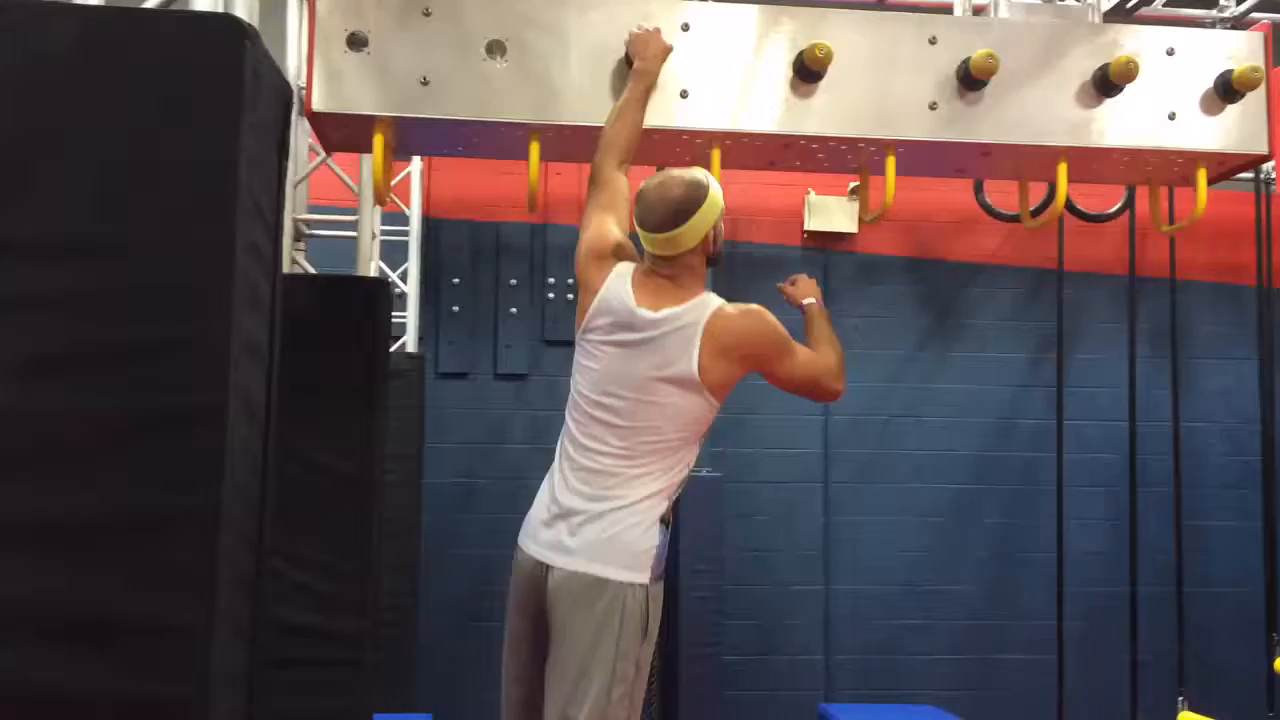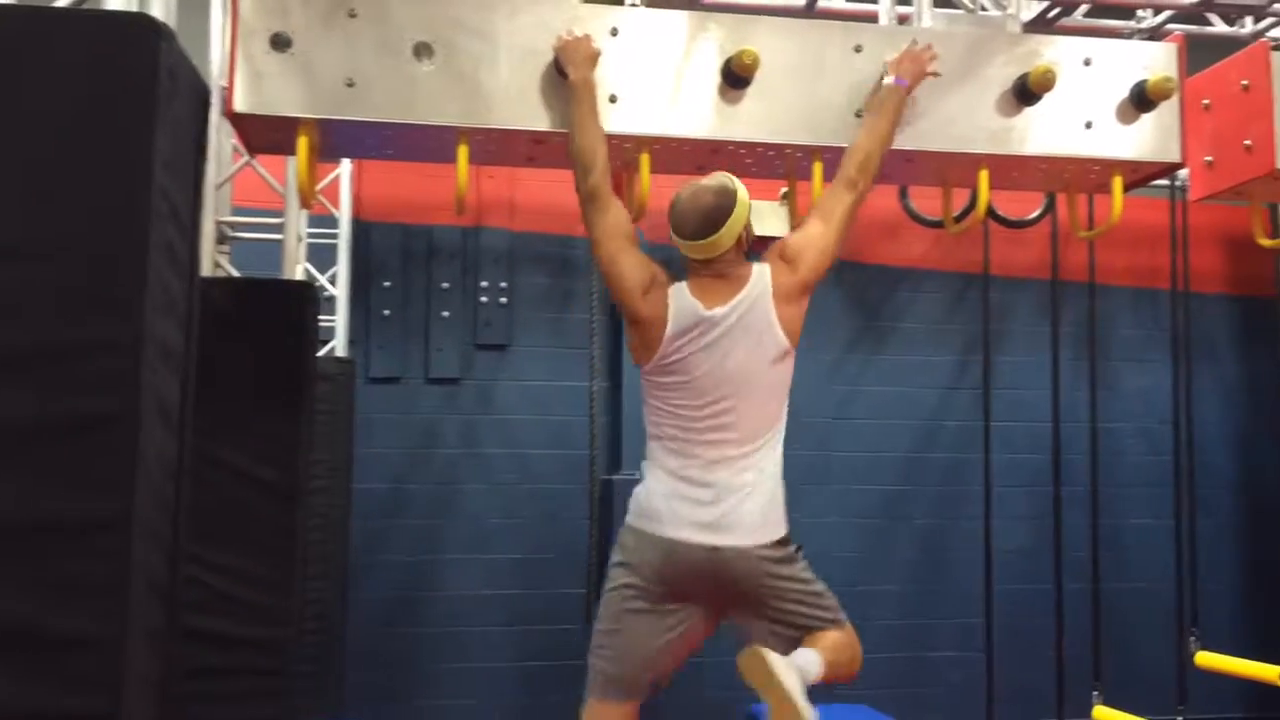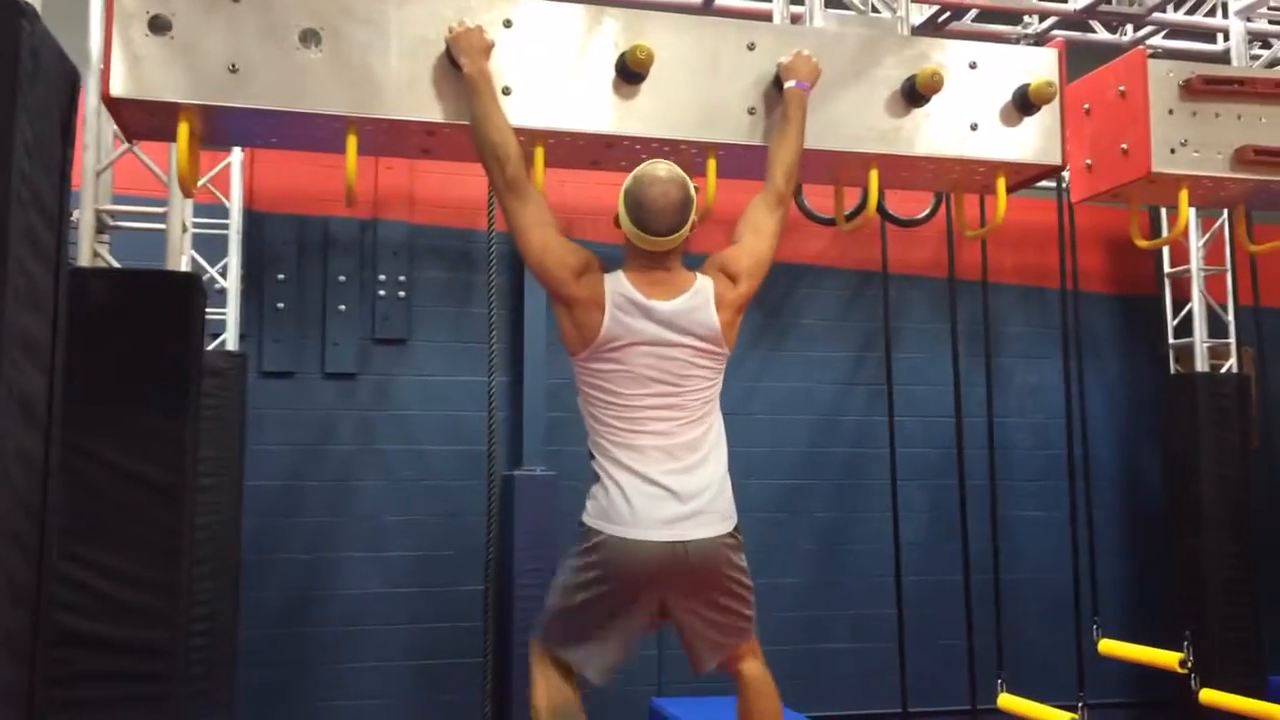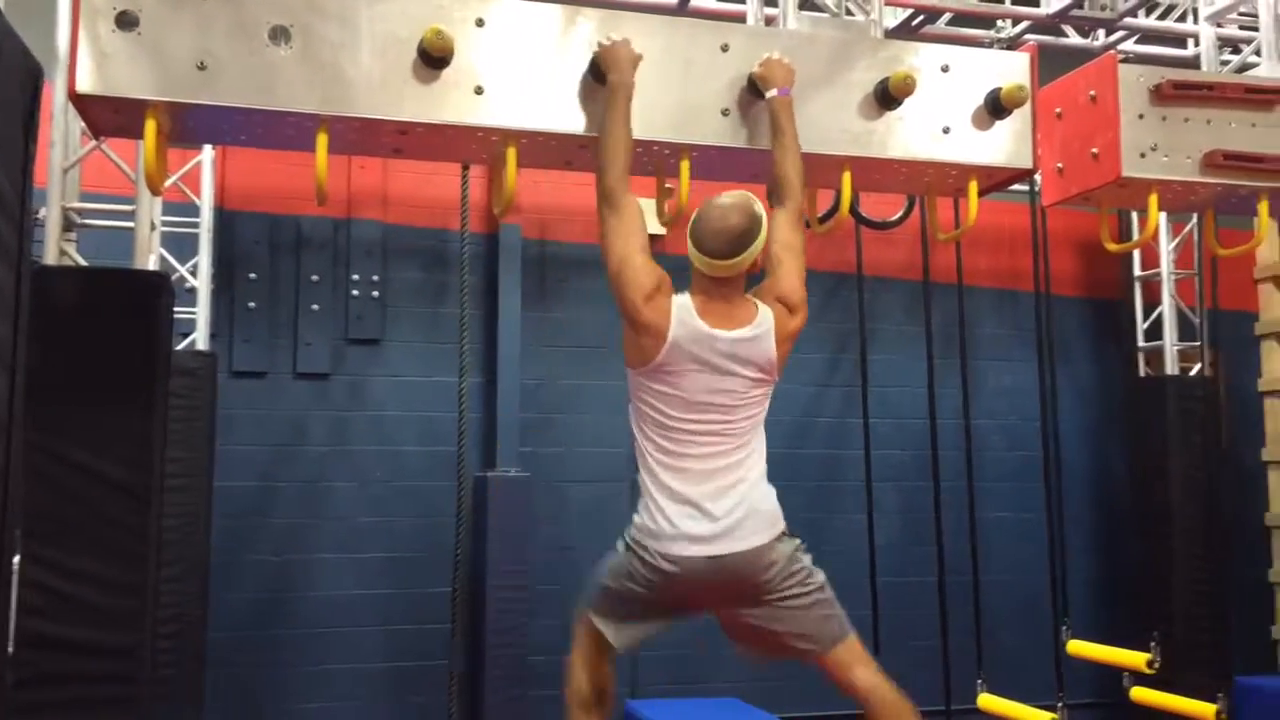
dt=0.7s
person 1, frame 1
left shoulder: (602, 279)
right shoulder: (736, 330)
left elbow: (607, 167)
right elbow: (830, 381)
left wrist: (644, 72)
right wrist: (813, 304)
left hip: (539, 551)
right hip: (613, 570)
person 1, frame 2
left shoulder: (648, 304)
right shoulder: (782, 288)
left elbow: (595, 189)
right elbow: (851, 180)
left wrist: (580, 80)
right wrist: (897, 82)
left hip: (656, 541)
right hip: (751, 547)
right knee: (843, 651)
person 1, frame 3
left shoulder: (585, 295)
right shoulder: (726, 292)
left elbow: (511, 180)
right elbow: (777, 193)
left wrist: (475, 69)
right wrist: (797, 91)
left hip: (620, 538)
right hip: (710, 535)
left knee: (551, 659)
right knee: (746, 663)
person 1, frame 4
left shoulder: (651, 315)
right shoulder: (780, 321)
left elbow: (613, 193)
right elbow: (790, 205)
left wrist: (620, 83)
right wrist: (779, 98)
left hip: (664, 557)
right hip: (758, 550)
left knee: (589, 632)
